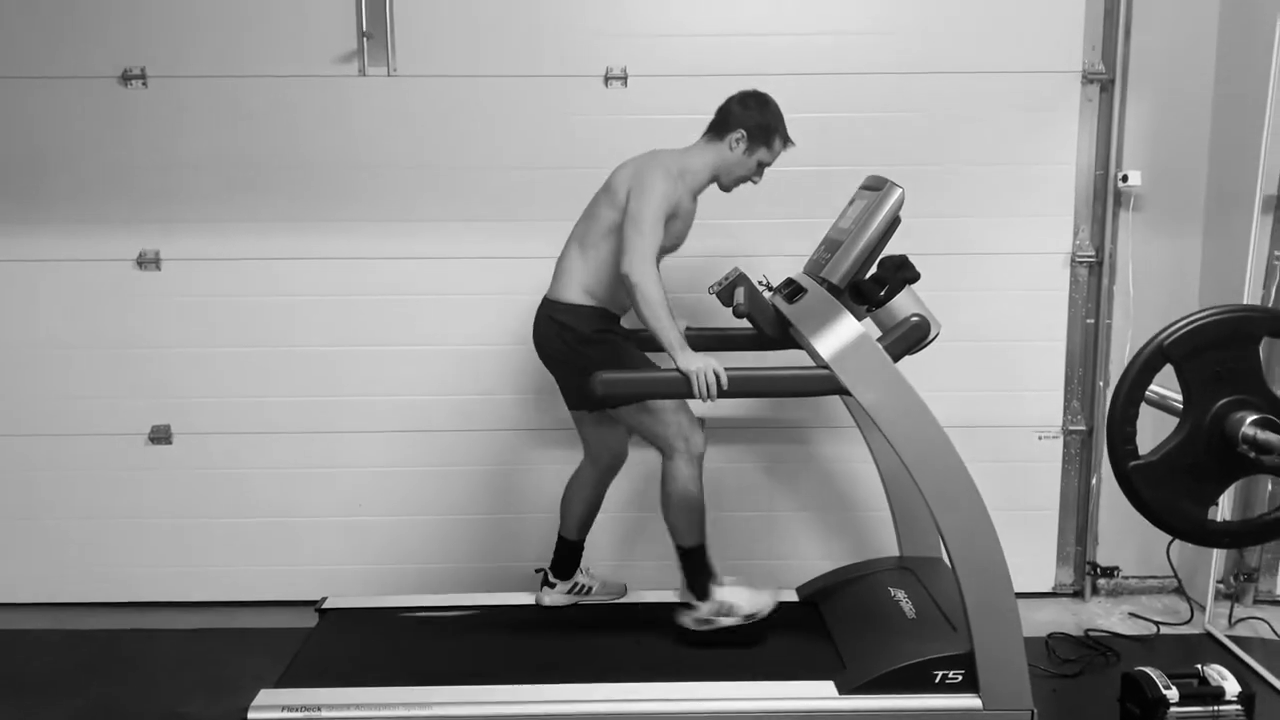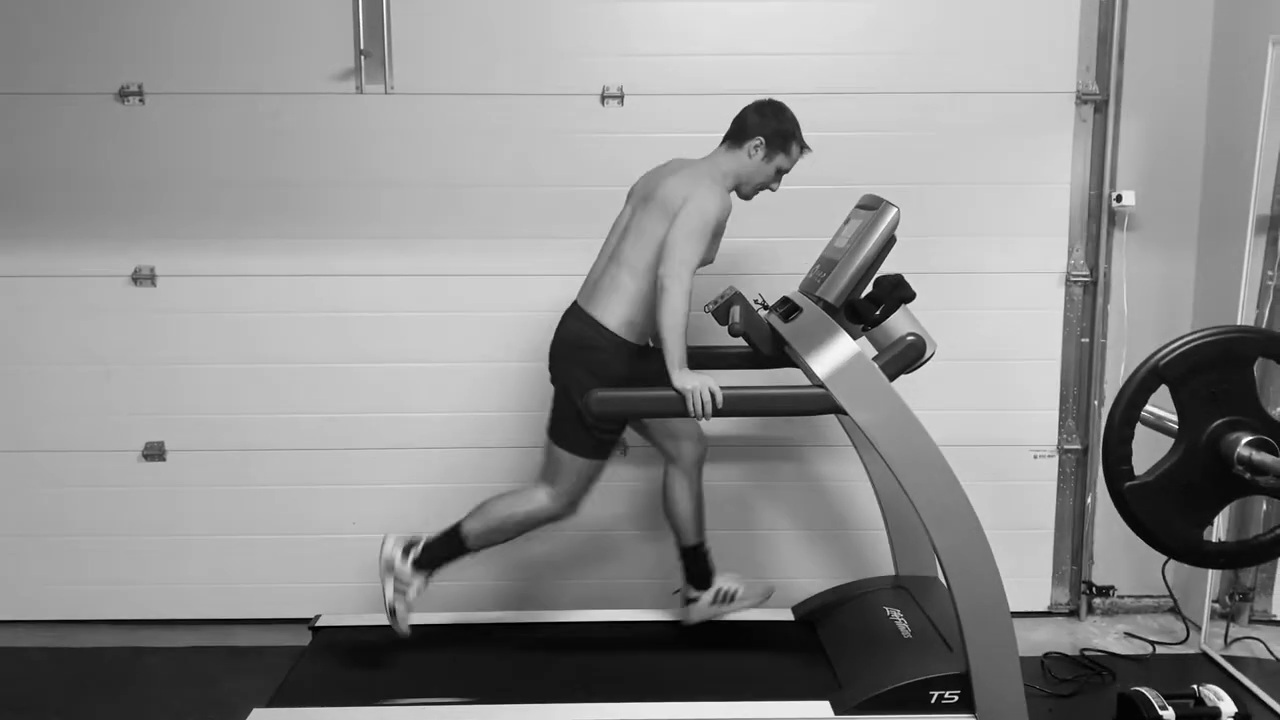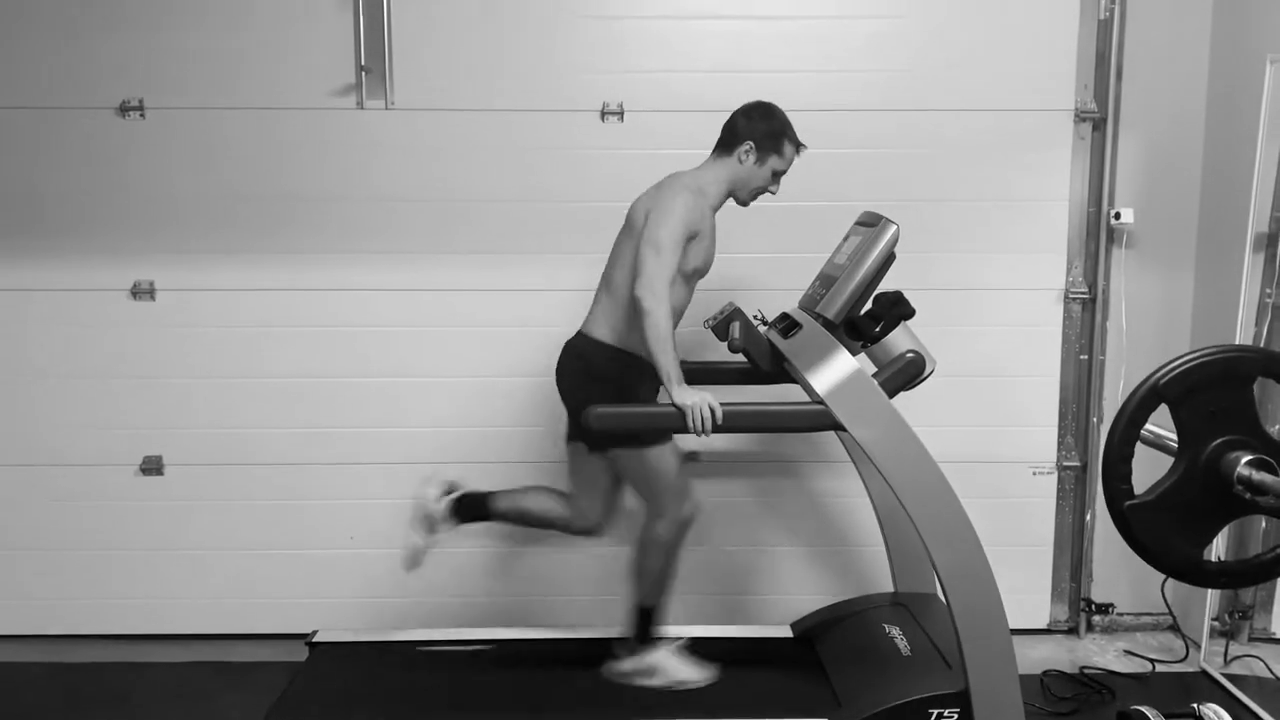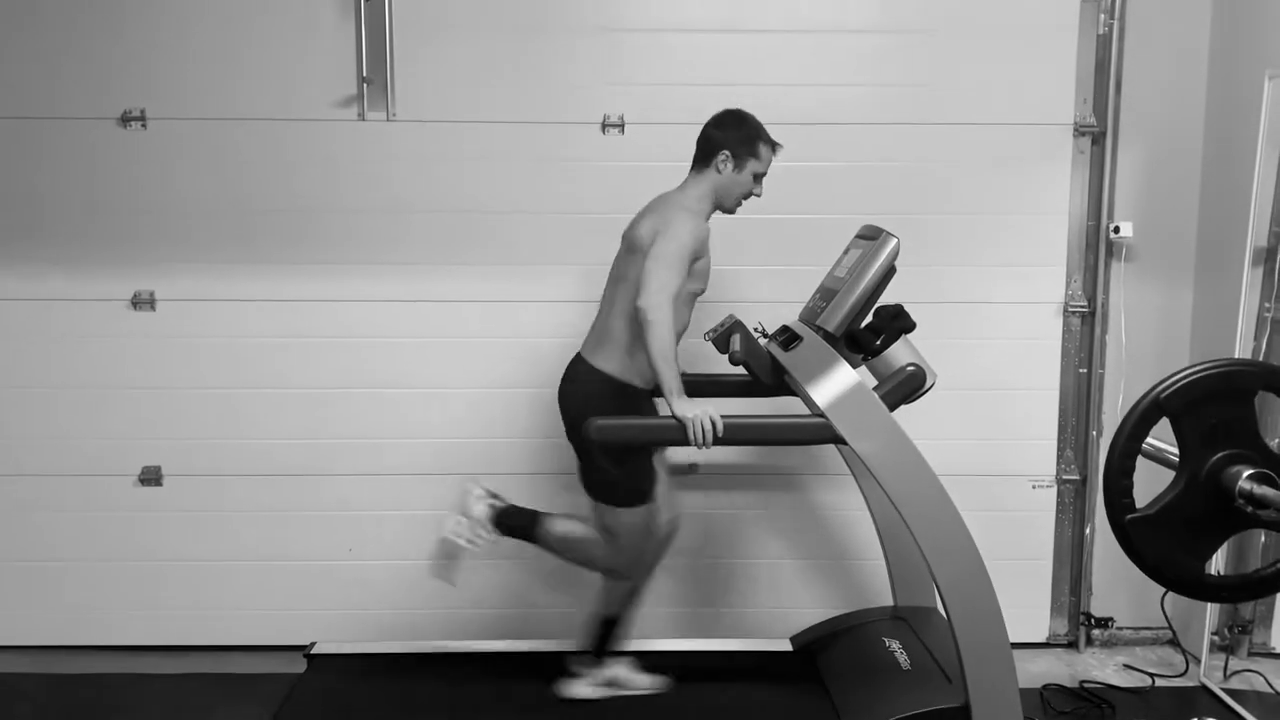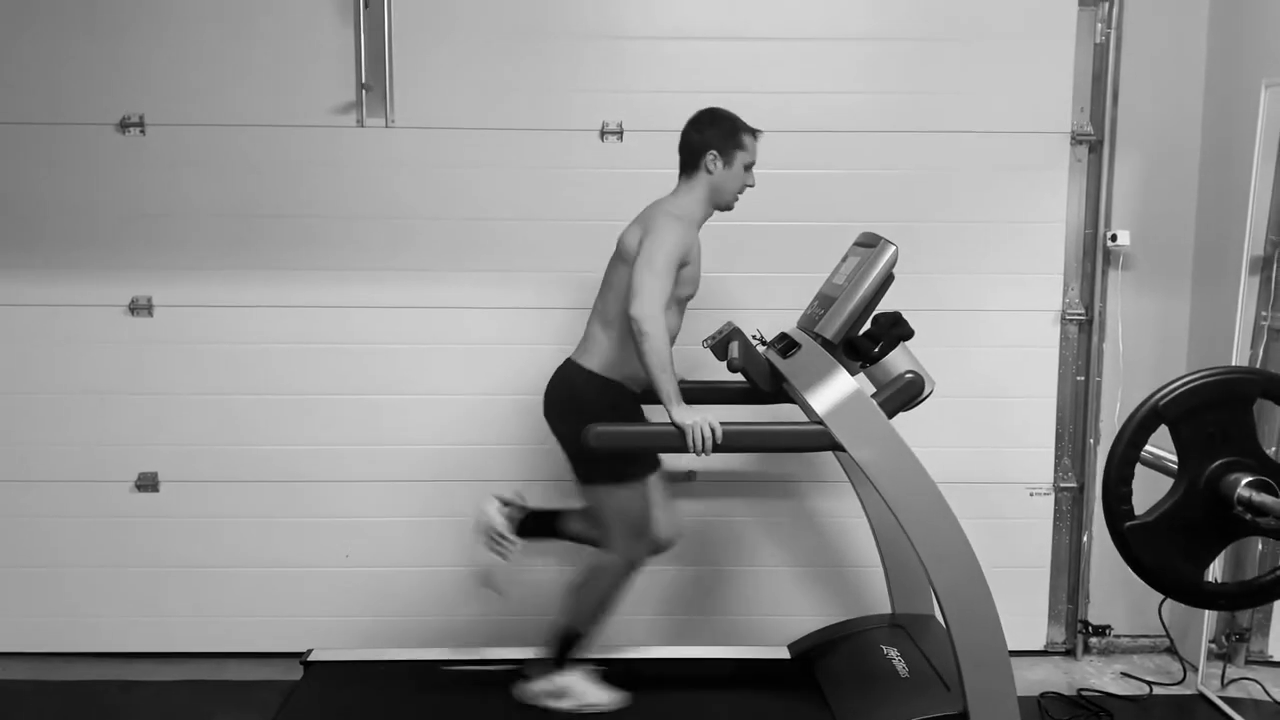
dt=0.3s
person 1, frame 1
left shoulder: (681, 180)
right shoulder: (663, 179)
right elbow: (636, 266)
left wrist: (675, 339)
right wrist: (681, 354)
left hip: (584, 323)
right hip: (576, 327)
left knee: (605, 456)
right knee: (686, 446)
left ankle: (563, 576)
right ankle: (703, 593)
person 1, frame 2
left shoulder: (674, 177)
right shoulder: (710, 195)
right elbow: (673, 275)
right wrist: (680, 372)
left hip: (599, 337)
right hip: (605, 352)
left knee: (688, 448)
right knee: (559, 496)
left ankle: (700, 588)
right ankle: (419, 560)
person 1, frame 3
left shoulder: (688, 198)
right shoulder: (684, 197)
right elbow: (649, 292)
left wrist: (667, 376)
right wrist: (677, 387)
left hip: (618, 366)
right hip: (603, 367)
left knee: (584, 514)
right knee: (673, 506)
left ankle: (454, 505)
right ankle: (641, 647)
person 1, frame 4
left shoulder: (674, 215)
right shoulder: (681, 223)
right elbow: (652, 310)
left wrist: (670, 389)
right wrist: (680, 400)
left hip: (613, 388)
right hip: (605, 396)
left knee: (659, 526)
right knee: (624, 551)
left ankle: (597, 664)
right ankle: (499, 518)
person 1, frame 5
left shoulder: (677, 223)
right shoulder: (668, 226)
right elbow: (641, 312)
right wrist: (678, 407)
left hip: (606, 393)
right hip: (591, 397)
left knee: (653, 532)
right knee: (636, 541)
left ankle: (516, 520)
right ankle: (552, 672)
